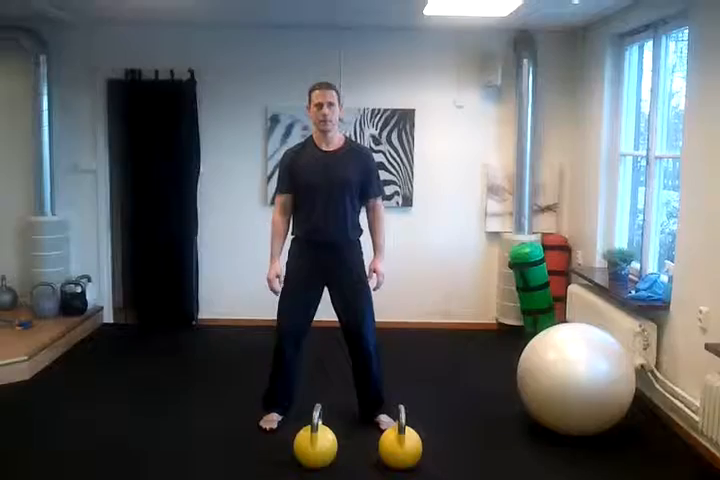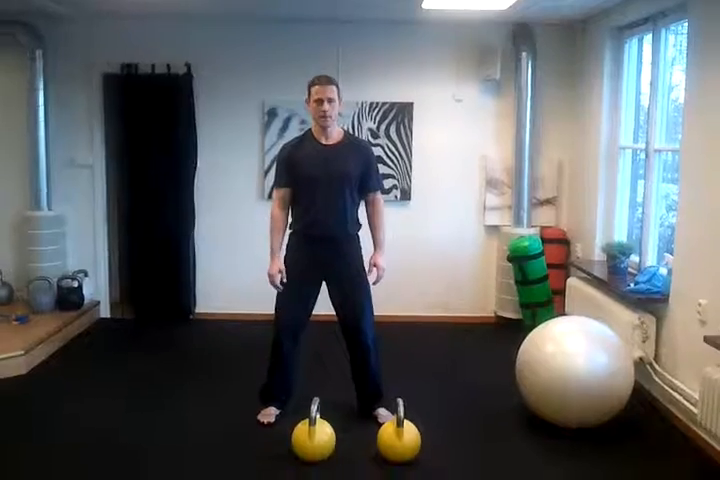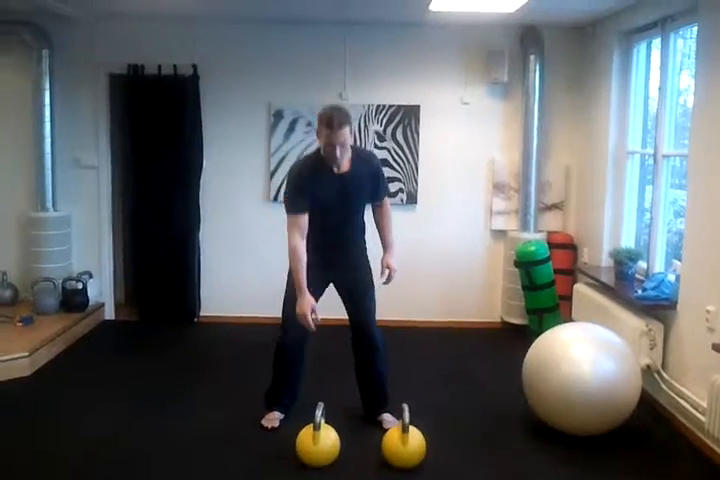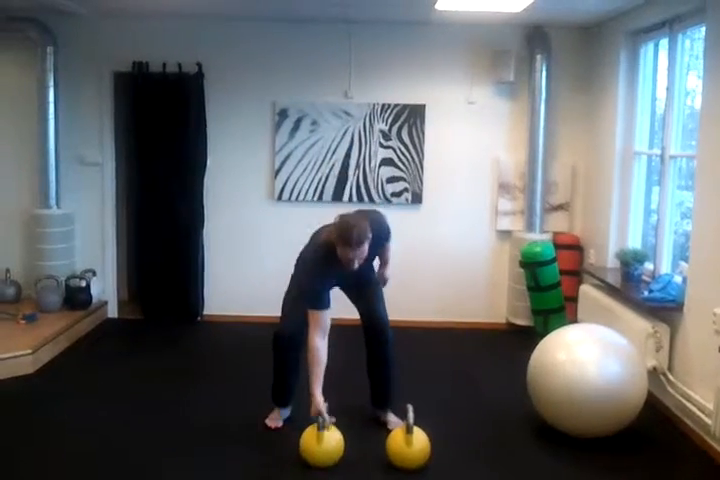
dt=0.4s
person 1, frame 1
left shoulder: (361, 157)
right shoulder: (294, 158)
left elbow: (374, 208)
right elbow: (282, 211)
left wrist: (379, 256)
right wrist: (275, 260)
left hip: (347, 256)
right hip: (304, 256)
left knee: (362, 334)
right knee: (289, 333)
left ankle: (373, 408)
right ankle: (276, 405)
person 1, frame 2
left shoulder: (360, 151)
right shoulder: (292, 151)
left elbow: (374, 202)
right elbow: (280, 206)
left wrist: (379, 250)
right wrist: (275, 256)
left hip: (346, 250)
right hip: (302, 251)
left knee: (360, 328)
right knee: (287, 327)
left ankle: (371, 403)
right ankle: (274, 400)
person 1, frame 3
left shoulder: (369, 164)
right shoulder: (302, 173)
left elbow: (381, 205)
right elbow: (296, 236)
left wrist: (388, 250)
right wrist: (303, 292)
left hip: (352, 254)
right hip: (312, 257)
left knee: (367, 329)
right knee: (292, 330)
left ankle: (377, 407)
right ankle: (278, 405)
person 1, frame 4
left shoulder: (376, 224)
right shoulder: (317, 259)
right elbow: (318, 336)
left wrist: (384, 267)
right wrist: (316, 395)
right hip: (310, 274)
left knee: (379, 327)
right knee: (287, 332)
left ankle: (383, 407)
right ankle: (281, 404)
